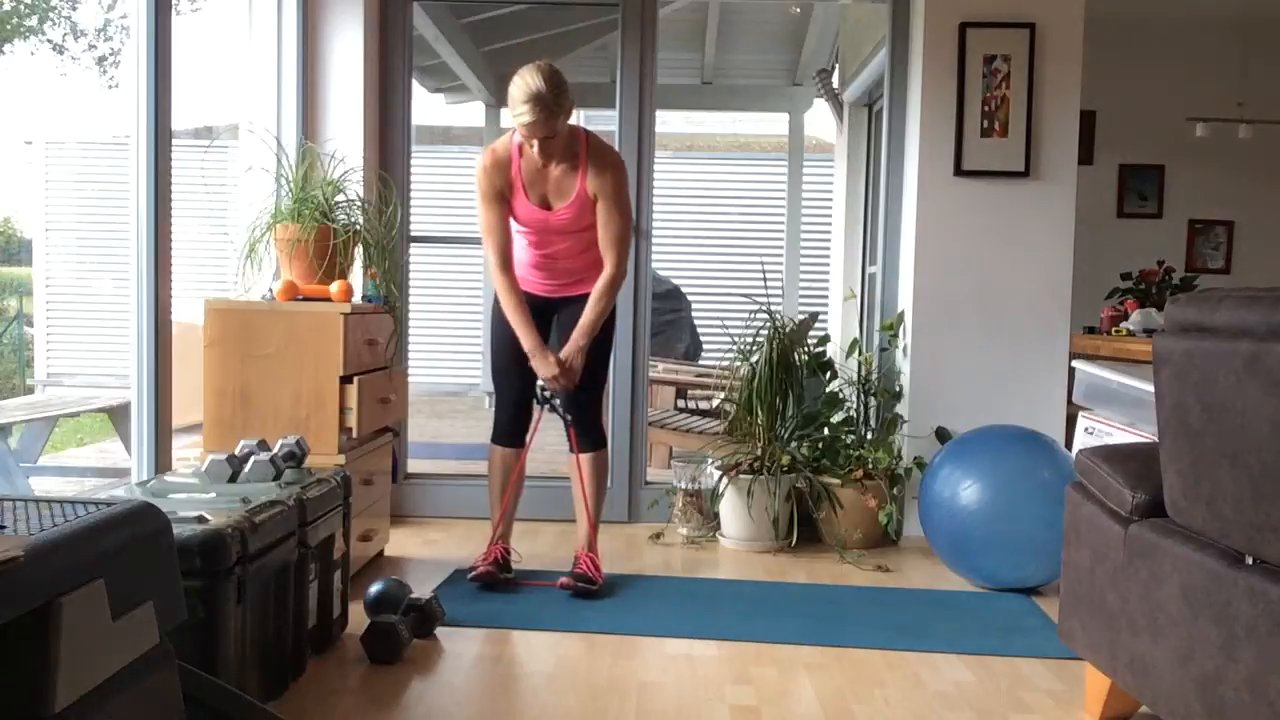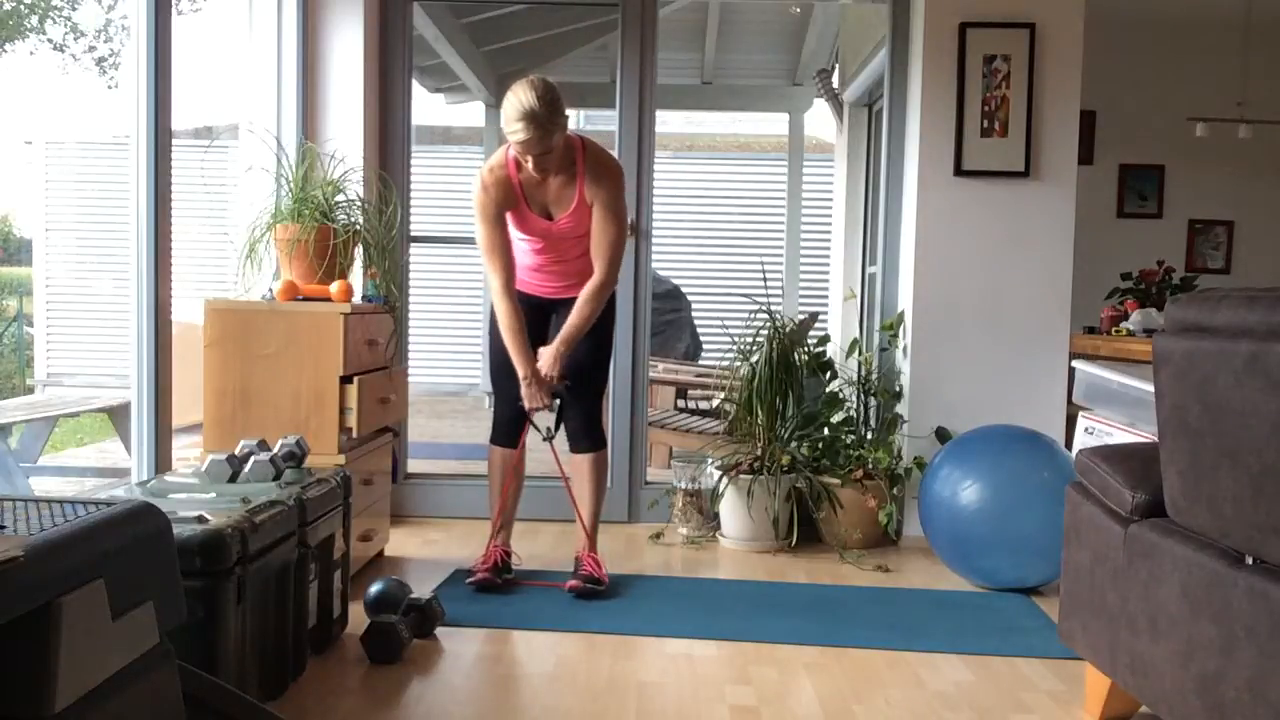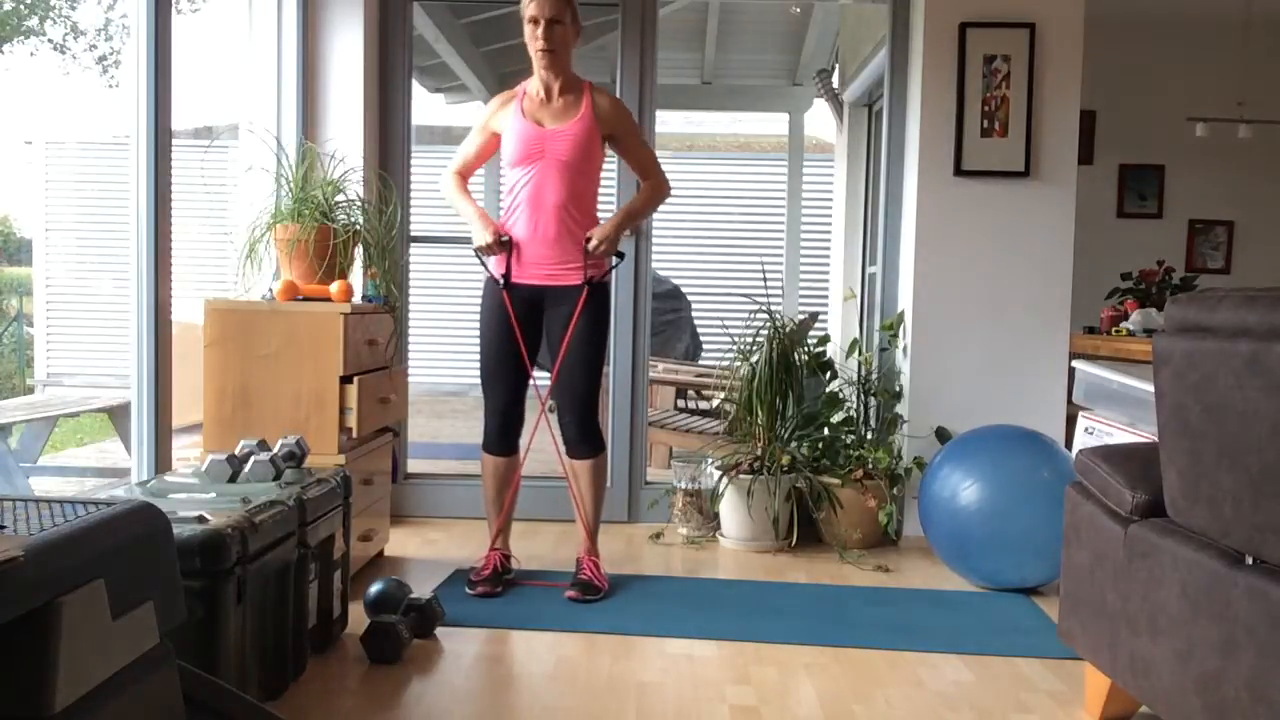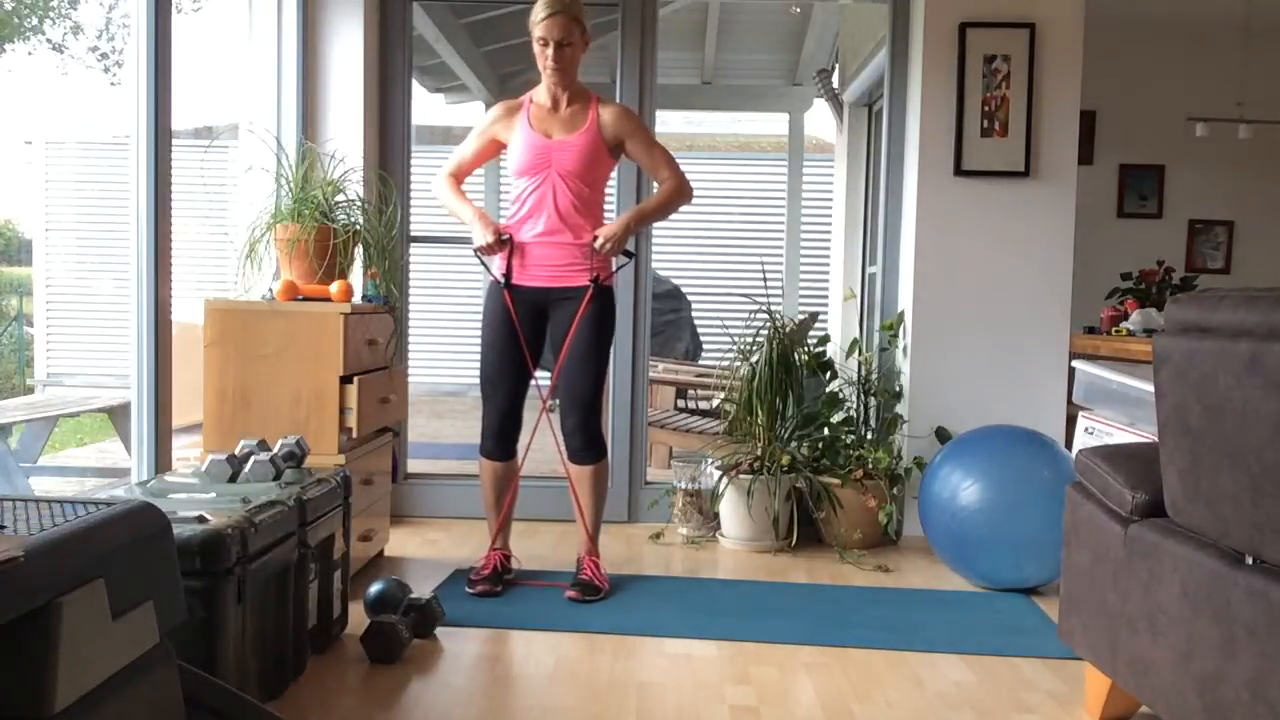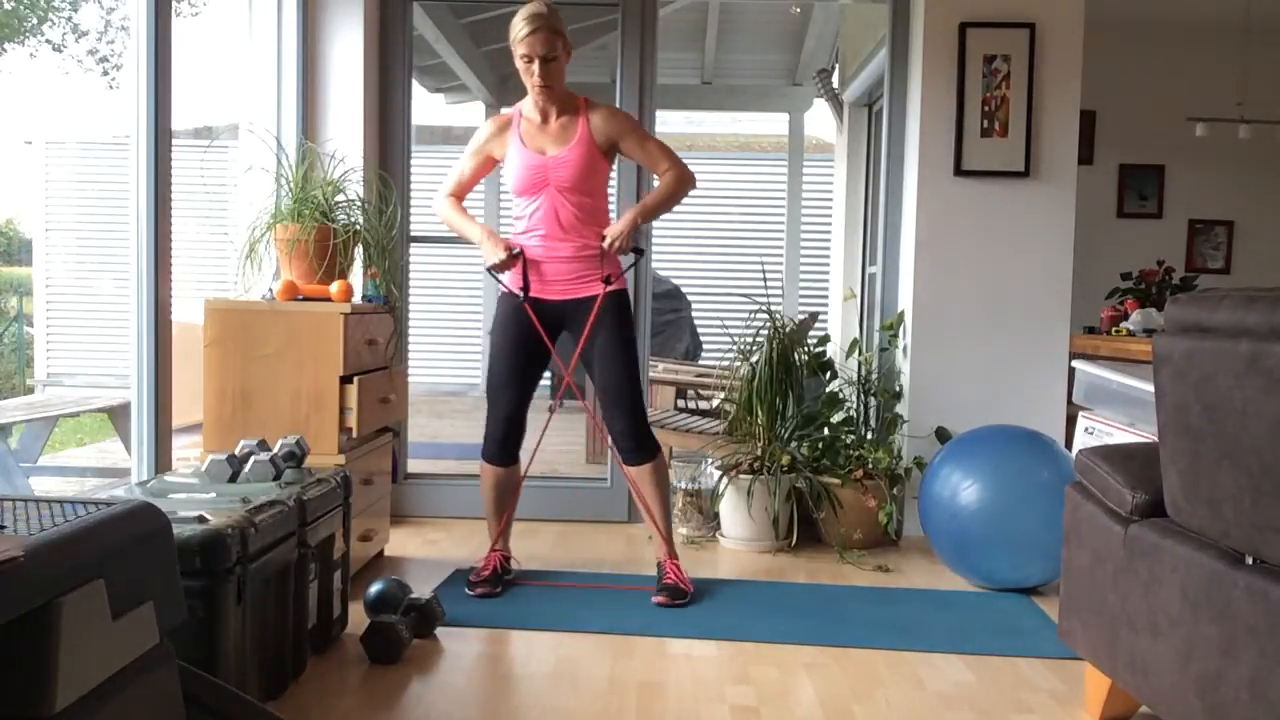
dt=1s
person 1, frame 1
left shoulder: (602, 164)
right shoulder: (495, 164)
left elbow: (615, 265)
right elbow: (500, 266)
left wrist: (578, 345)
right wrist: (537, 351)
left hip: (585, 295)
right hip: (520, 294)
left knee: (583, 416)
right knee: (510, 413)
left ankle: (587, 551)
right ankle: (498, 545)
person 1, frame 2
left shoulder: (600, 170)
right shoulder: (494, 178)
left elbow: (604, 276)
right elbow: (501, 286)
left wrist: (558, 350)
right wrist: (526, 373)
left hip: (584, 296)
right hip: (523, 294)
left knee: (582, 416)
right knee: (508, 414)
left ankle: (589, 552)
right ankle: (499, 547)
person 1, frame 3
left shoulder: (602, 108)
right shoulder: (503, 107)
left elbow: (655, 183)
right elbow: (455, 175)
left wrist: (619, 223)
right wrist: (478, 220)
left hip: (578, 282)
right hip: (511, 279)
left knee: (578, 419)
right knee: (501, 416)
left ankle: (589, 555)
right ankle: (498, 551)
person 1, frame 4
left shoulder: (611, 118)
right shoulder: (508, 116)
left elbow: (677, 185)
right elbow: (446, 179)
left wrist: (629, 221)
right wrist: (476, 219)
left hip: (582, 286)
right hip: (515, 283)
left knee: (580, 421)
right knee: (498, 418)
left ankle: (590, 556)
right ankle: (498, 551)
person 1, frame 5
left shoulder: (603, 122)
right shoulder: (500, 131)
left elbow: (679, 176)
right elbow: (445, 200)
left wrist: (635, 217)
right wrist: (484, 237)
left hip: (597, 294)
right hip: (525, 295)
left knee: (628, 424)
right knee: (502, 426)
left ankle: (667, 557)
right ankle: (497, 553)
